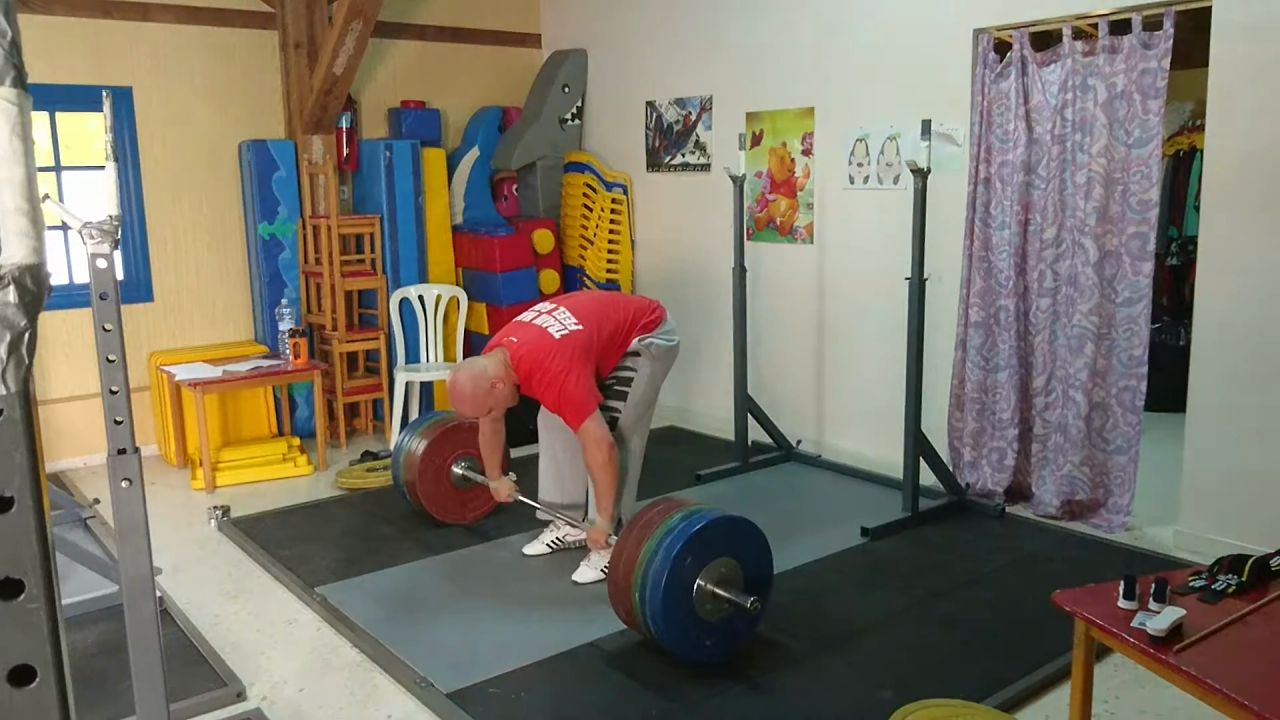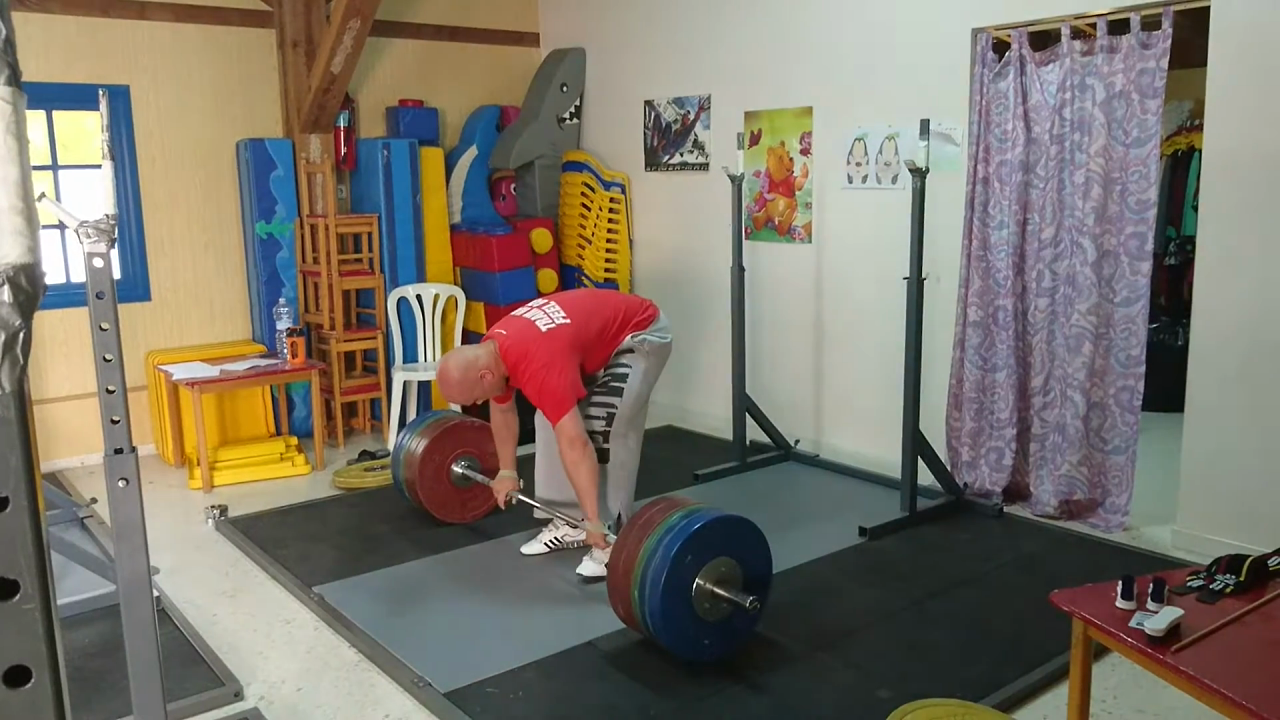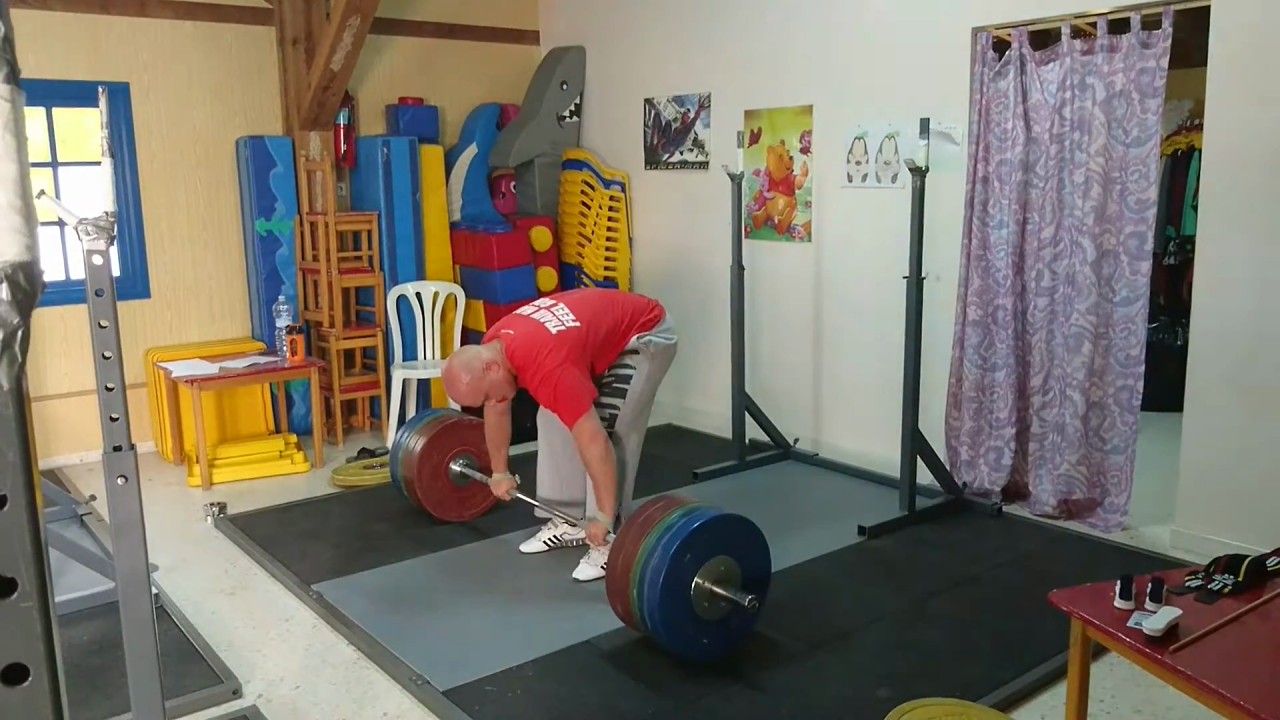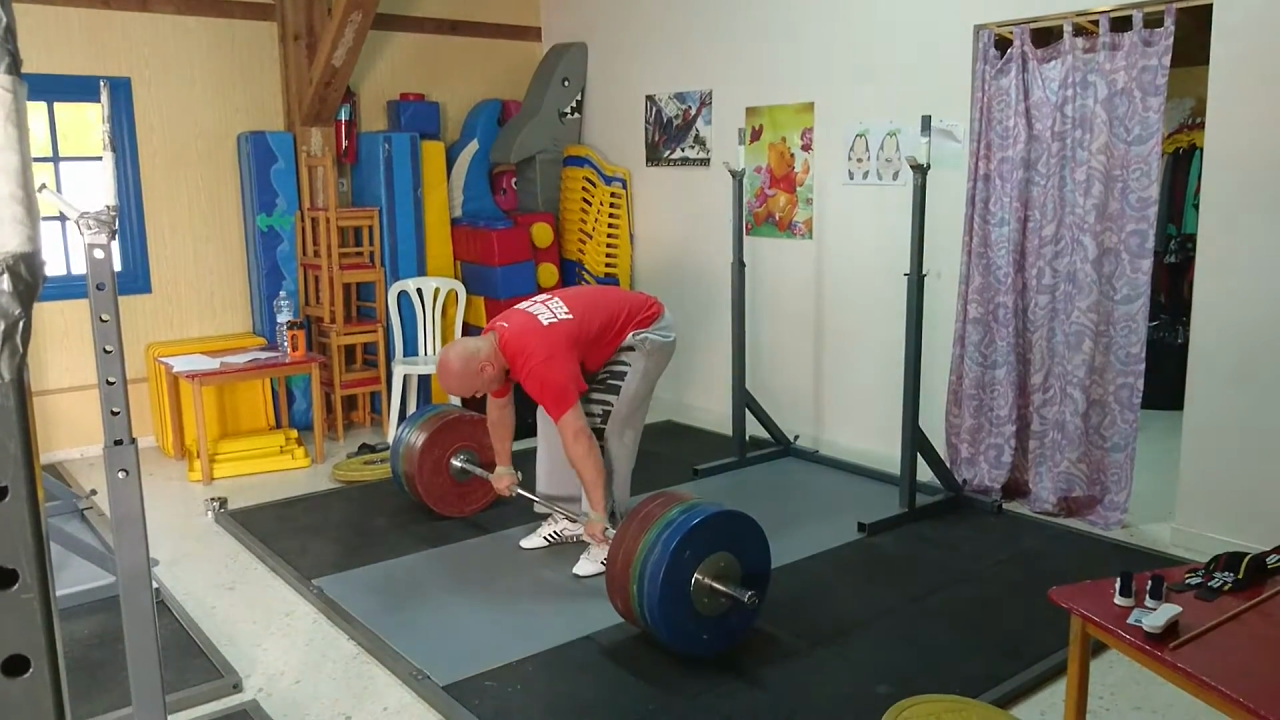
dt=0.5s
person 1, frame 1
left shoulder: (552, 373)
right shoulder: (493, 359)
left elbow: (601, 446)
right elbow: (490, 422)
left wrist: (603, 522)
right wrist: (496, 479)
left hip: (648, 335)
right hip: (605, 329)
left knee: (612, 431)
right knee: (555, 421)
left ankle: (612, 543)
right ankle: (570, 523)
person 1, frame 2
left shoulder: (538, 366)
right shoulder: (489, 351)
left elbow: (575, 443)
right elbow: (503, 411)
left wrist: (593, 522)
right wrist: (507, 472)
left hip: (641, 334)
right hip: (599, 331)
left knee: (602, 430)
right knee: (552, 421)
left ankle: (609, 539)
right ankle: (569, 523)
person 1, frame 3
left shoulder: (547, 368)
right shoulder: (491, 349)
left elbow: (594, 441)
right elbow: (497, 413)
left wrist: (604, 517)
right wrist: (500, 472)
left hip: (646, 335)
right hip: (603, 327)
left knee: (608, 428)
right knee: (554, 419)
left ankle: (610, 540)
right ankle: (569, 522)
person 1, frame 4
left shoulder: (539, 361)
right shoulder: (490, 343)
left elbow: (579, 437)
right elbow: (499, 406)
left wrist: (597, 514)
right wrist: (503, 467)
left hip: (645, 331)
right hip: (604, 327)
left knee: (602, 426)
right knee: (554, 415)
left ankle: (608, 536)
right ankle: (568, 517)
